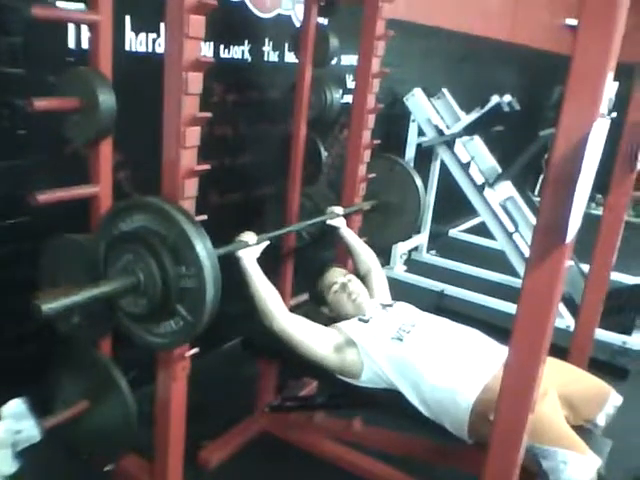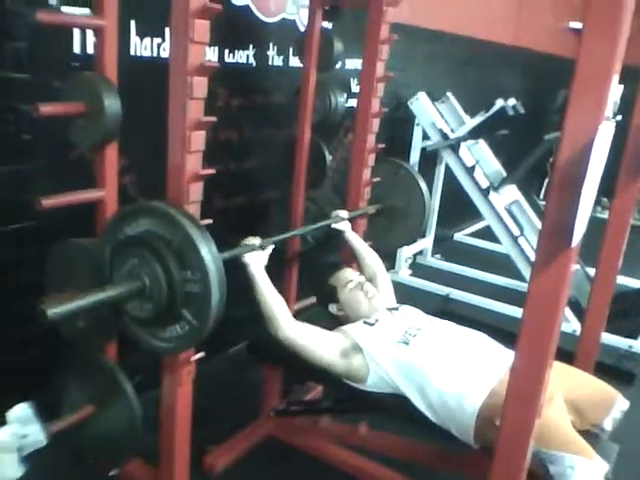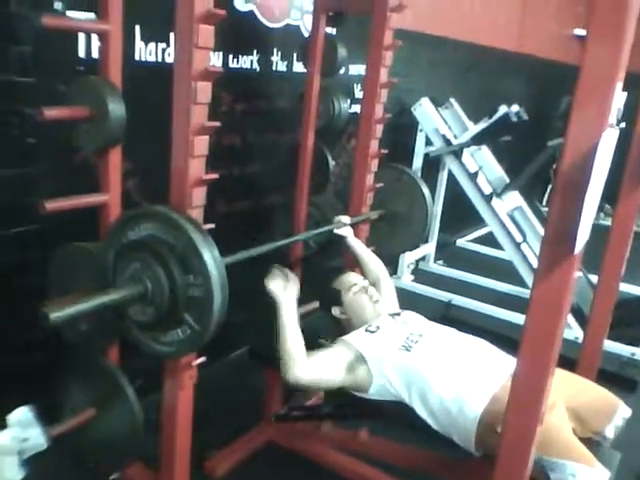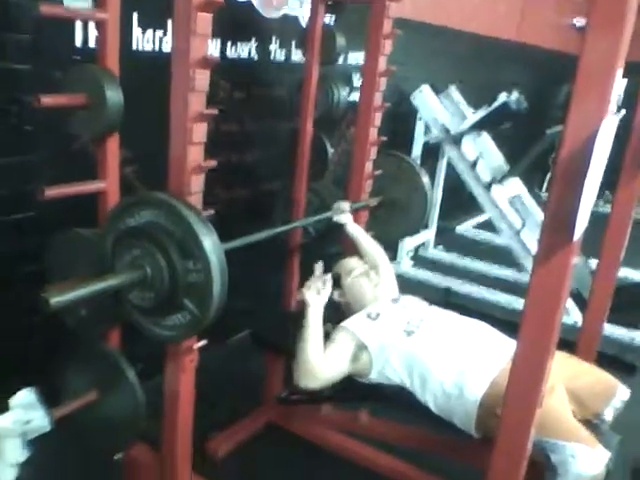
dt=0.2s
person 1, frame 1
left shoulder: (385, 307)
right shoulder: (342, 342)
left elbow: (373, 267)
right elbow: (280, 321)
left wrist: (343, 230)
right wrist: (248, 262)
left hip: (510, 362)
right hip: (484, 395)
left knee: (614, 410)
person 1, frame 2
left shoulder: (390, 310)
right shoulder: (348, 345)
left elbow: (379, 272)
right elbow: (287, 330)
left wrist: (349, 235)
right wrist: (257, 270)
left hip: (514, 366)
right hip: (490, 400)
left knee: (618, 413)
person 1, frame 3
left shoulder: (393, 314)
right shoulder: (352, 351)
left elbow: (382, 276)
right elbow: (297, 372)
left wrist: (352, 239)
right wrist: (284, 302)
right hip: (489, 405)
left knee: (620, 422)
person 1, frame 4
left shoulder: (394, 300)
right shoulder: (352, 335)
left elbow: (381, 263)
right elbow: (310, 377)
left wrist: (351, 226)
right wrist: (314, 307)
right hip: (489, 389)
left knee: (619, 402)
